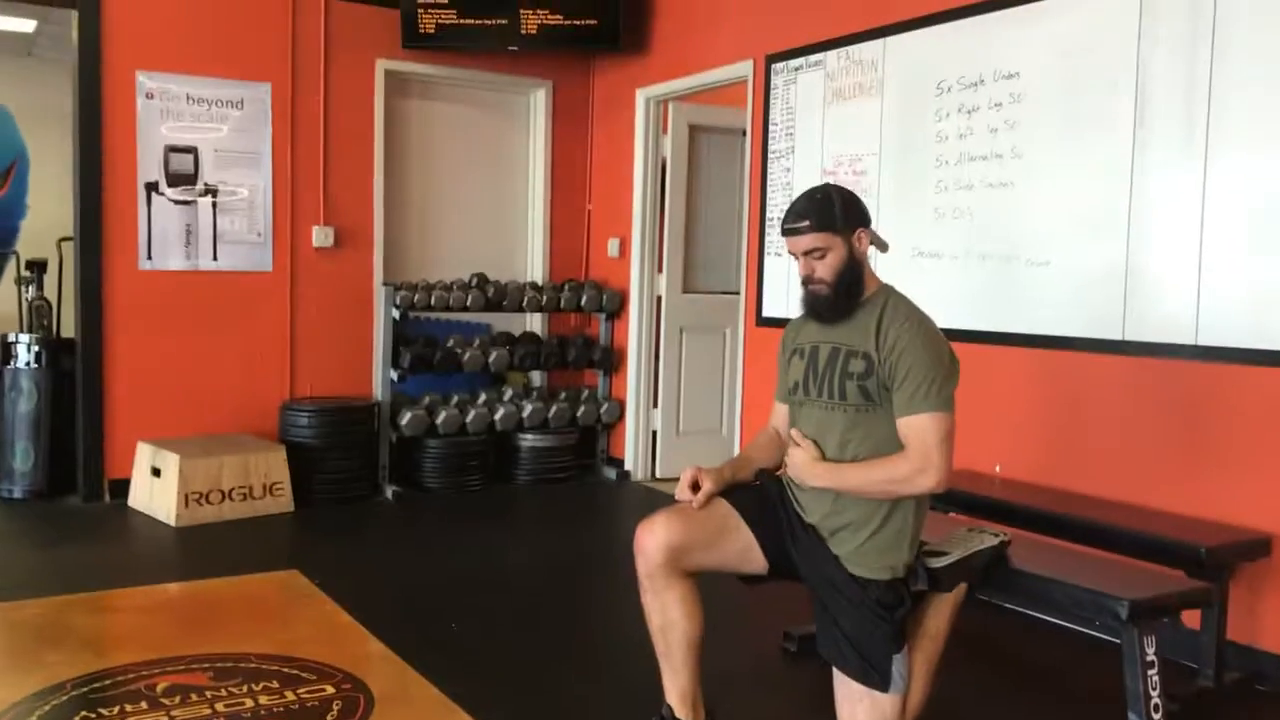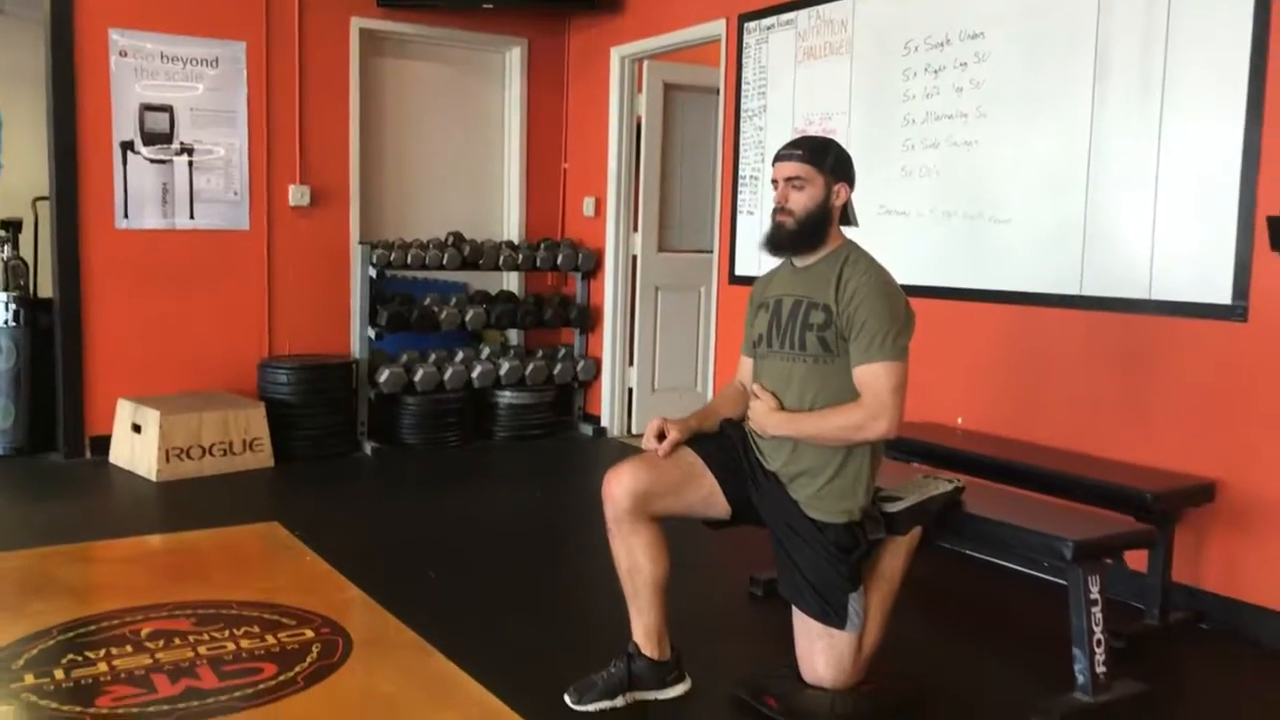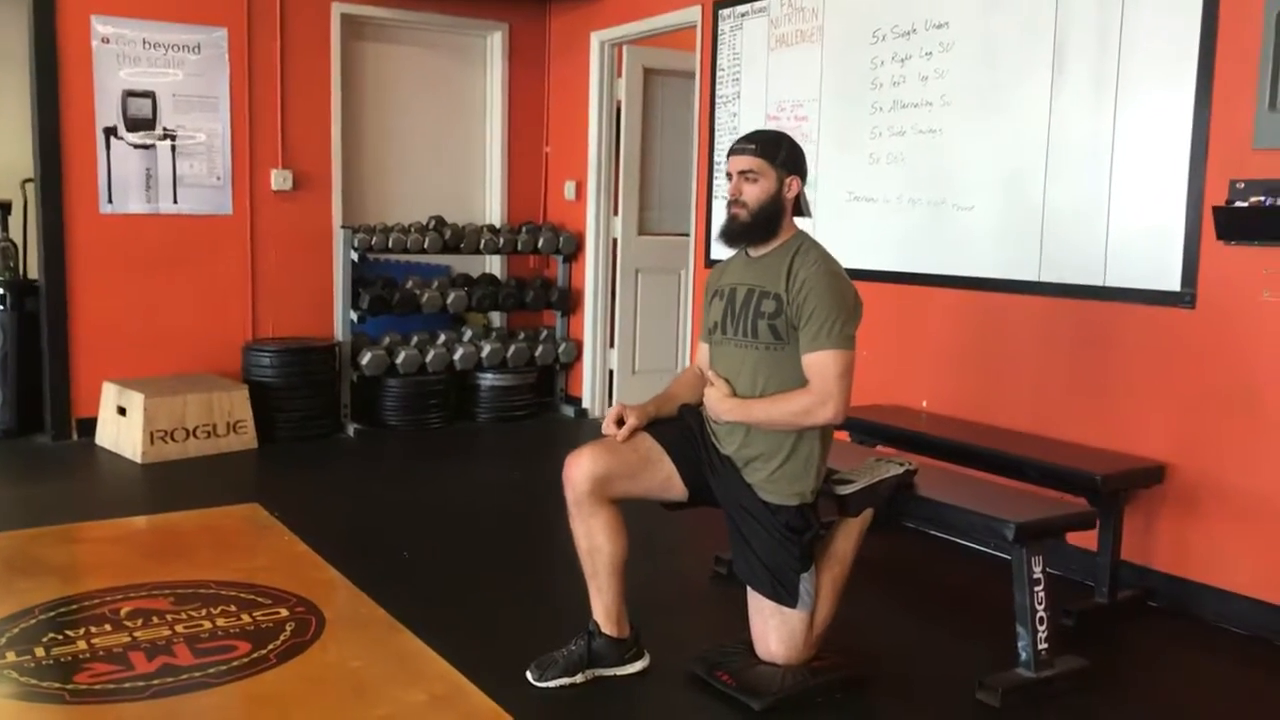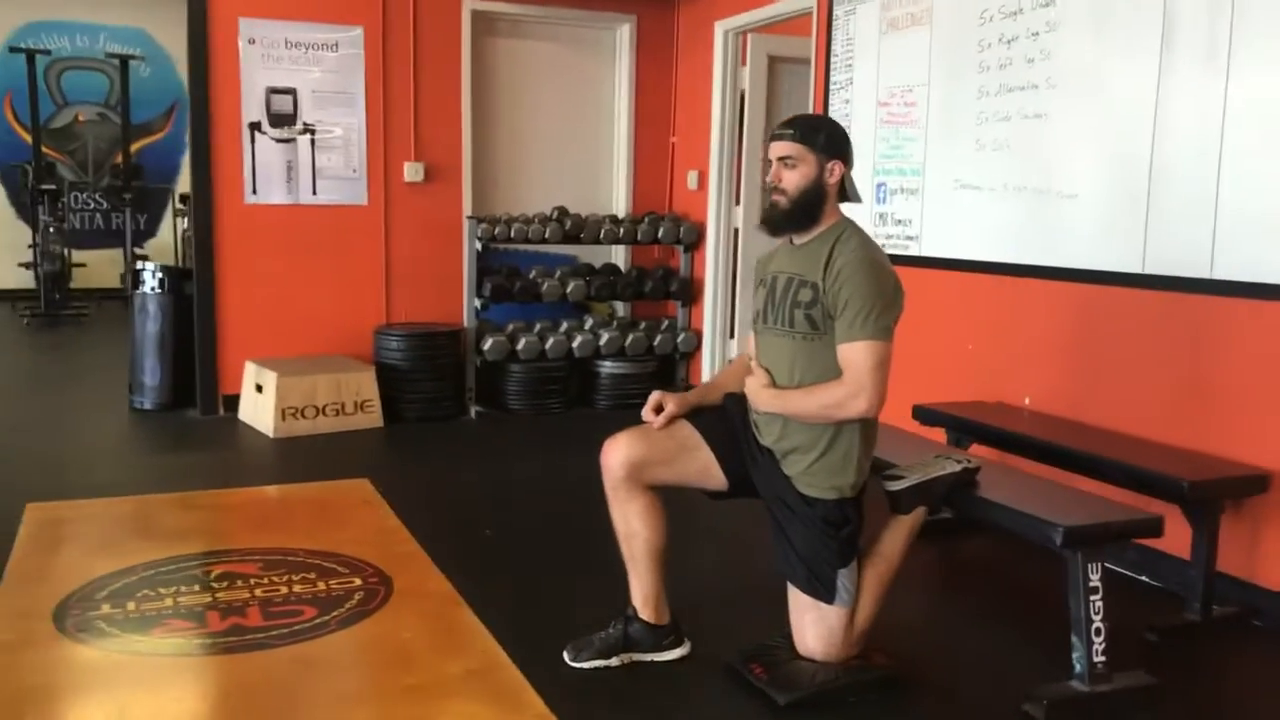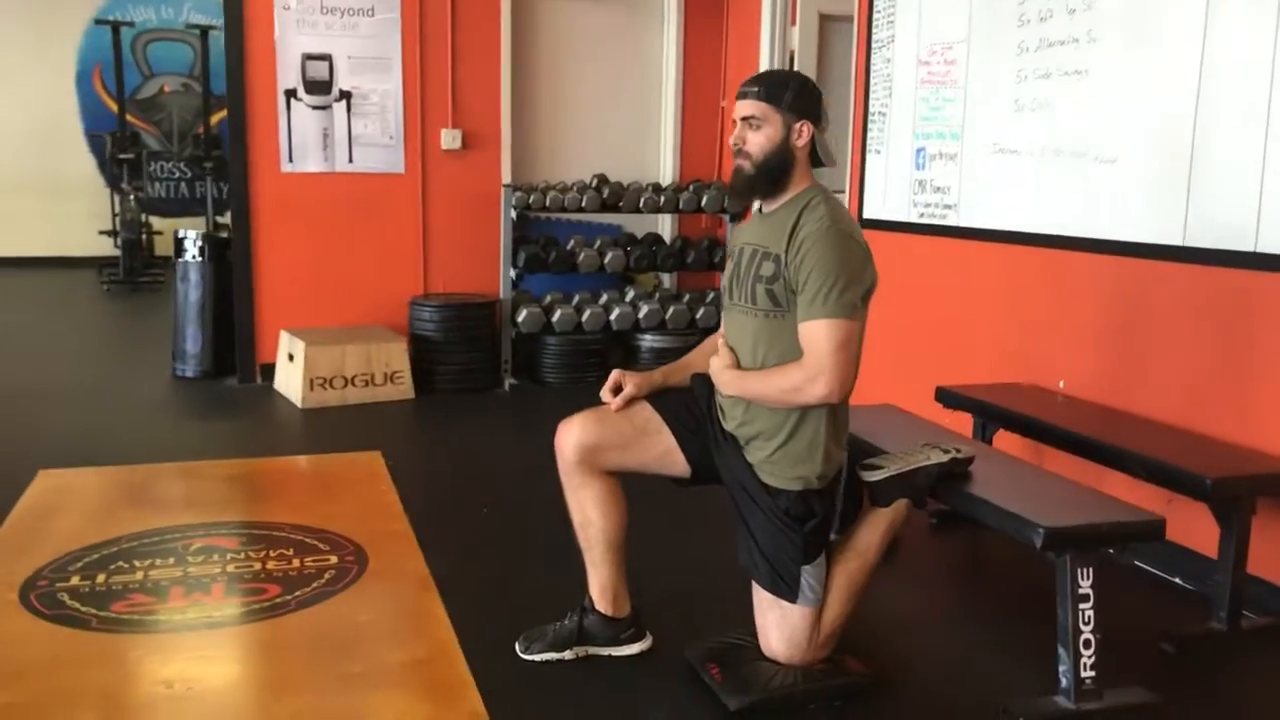
dt=1s
person 1, frame 1
left shoulder: (907, 334)
right shoulder: (800, 332)
left elbow: (927, 470)
left wrist: (817, 471)
right wrist: (726, 473)
left hip: (862, 548)
right hip: (791, 509)
right knee: (656, 542)
left ankle: (937, 594)
person 1, frame 2
left shoulder: (866, 286)
right shoulder: (768, 286)
left elbow: (880, 417)
left wrist: (777, 421)
right wrist: (689, 423)
left hip: (820, 489)
right hip: (752, 456)
left knee: (828, 677)
right knee: (624, 488)
left ankle: (895, 531)
right ankle: (654, 662)
person 1, frame 3
left shoulder: (815, 276)
right shoulder: (726, 273)
left elbow: (827, 404)
left wrist: (729, 406)
right wrist: (649, 408)
left hip: (772, 471)
right hip: (708, 438)
left knee: (783, 655)
right knee: (583, 472)
left ankle: (850, 516)
right ankle: (613, 640)
person 1, frame 4
left shoulder: (855, 263)
right shoulder: (775, 258)
left elbow: (862, 396)
left wrist: (767, 396)
right wrist: (691, 398)
left hip: (815, 464)
right hip: (756, 430)
left knee: (823, 650)
right knee: (621, 457)
left ankle: (908, 507)
right ankle: (653, 626)
person 1, frame 5
left shoulder: (823, 233)
right shoulder: (754, 226)
left elbow: (825, 381)
left wrist: (728, 378)
right wrist: (654, 378)
left hip: (783, 452)
right hip: (726, 414)
left knee: (792, 651)
right knee: (577, 441)
left ankle: (886, 502)
right ankle: (611, 619)
